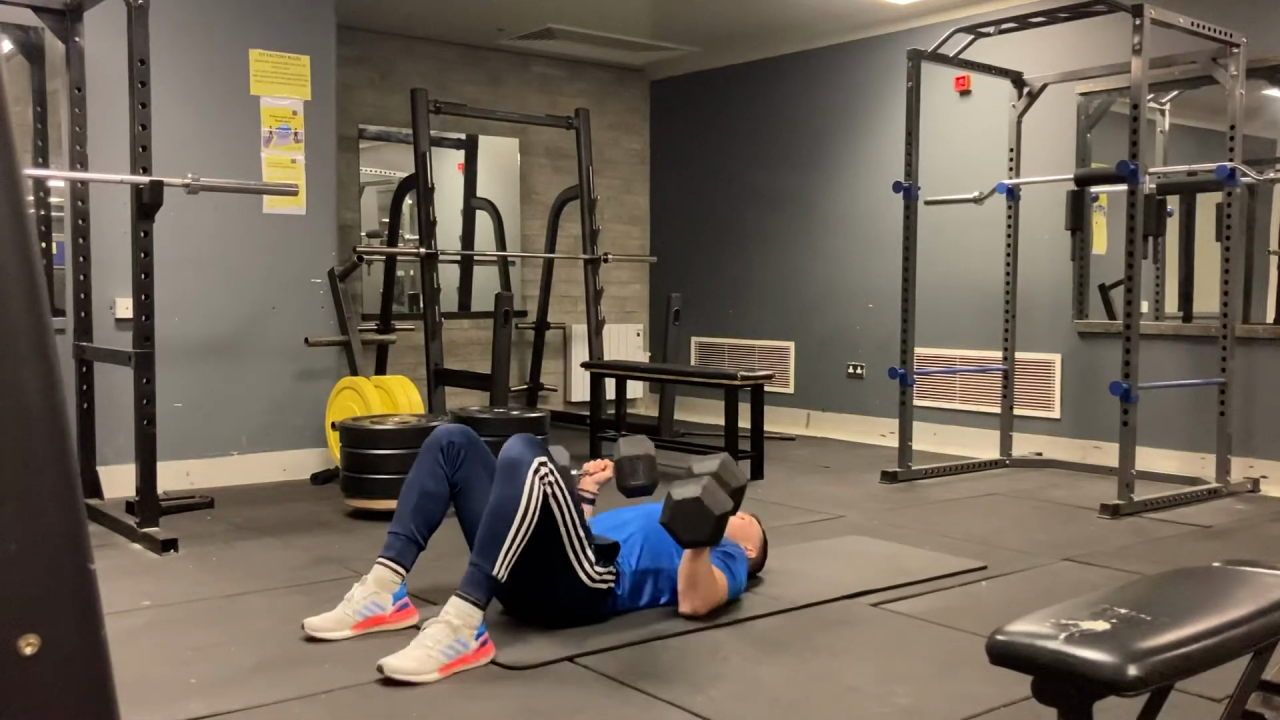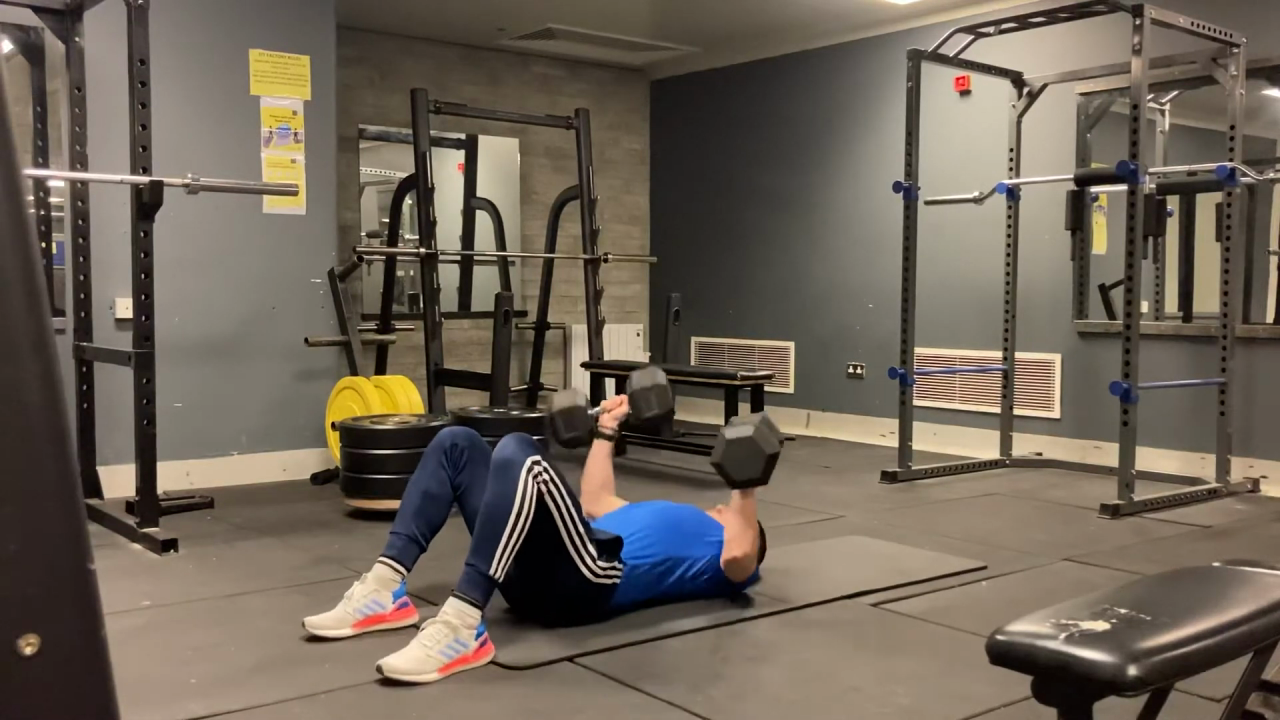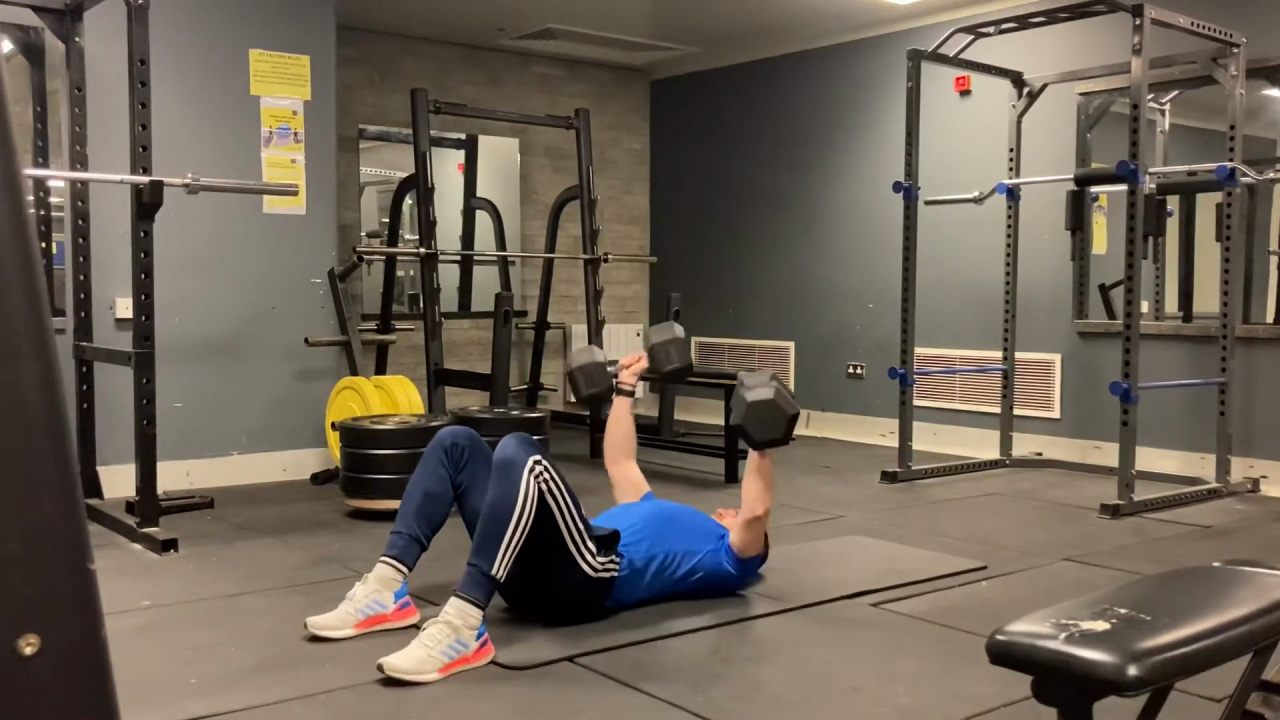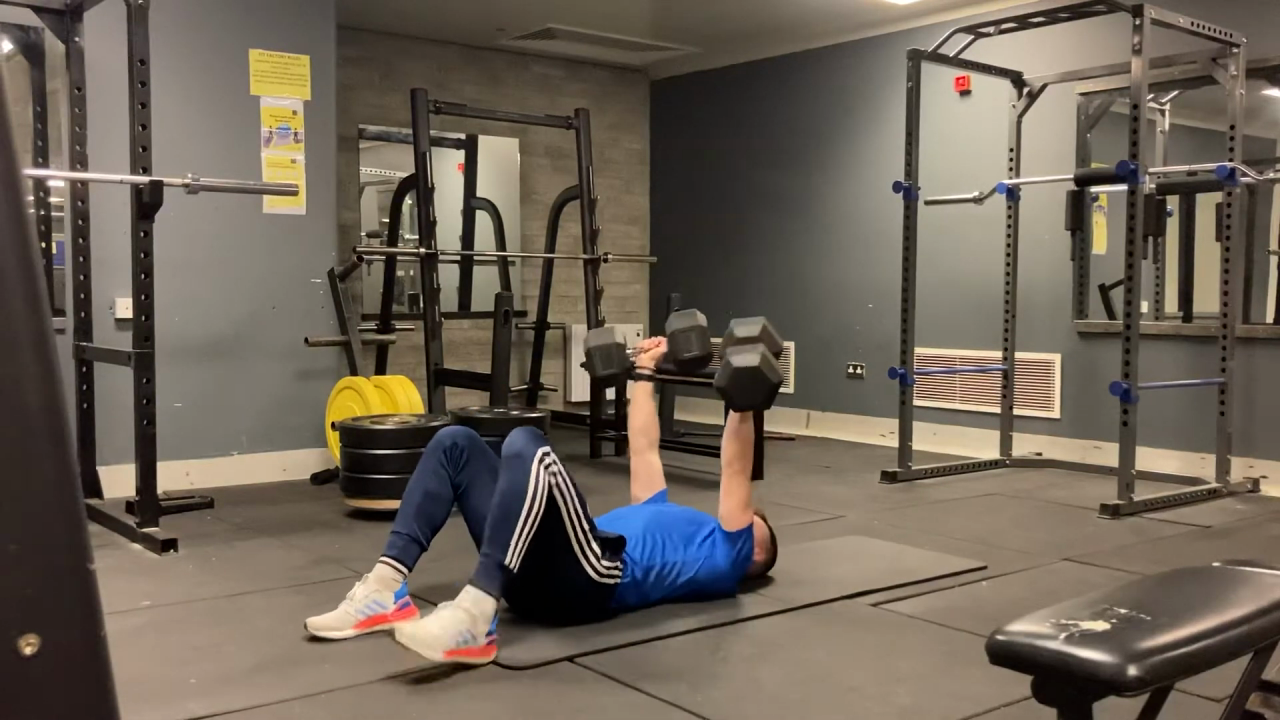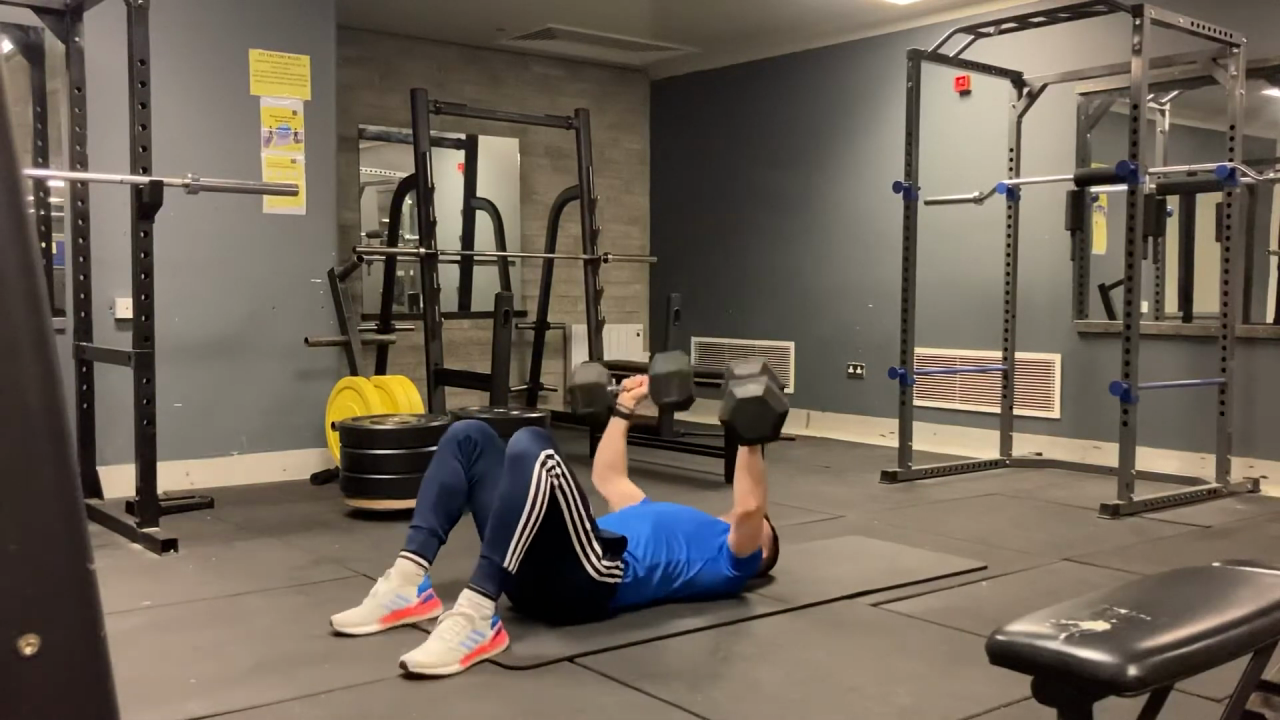
dt=0.5s
person 1, frame 1
left shoulder: (727, 559)
right shoulder: (666, 533)
left elbow: (693, 602)
right wrist: (585, 493)
left hip: (582, 585)
right hip: (528, 574)
left knee: (524, 453)
right knee: (452, 442)
left ankle: (462, 626)
right ankle: (385, 592)
person 1, frame 2
left shoulder: (731, 566)
right shoulder: (675, 526)
left elbow: (739, 554)
right elbow: (595, 503)
left wrist: (745, 481)
right wrist: (606, 431)
left hip: (587, 578)
right hip: (534, 571)
left knee: (518, 453)
right knee: (457, 443)
left ankle: (461, 627)
right ankle: (385, 590)
person 1, frame 3
left shoulder: (727, 560)
right shoulder: (665, 520)
left elbow: (755, 513)
right elbow: (620, 464)
left wrist: (760, 443)
right wrist: (625, 388)
left hip: (588, 576)
right hip: (533, 571)
left knee: (519, 453)
right knee: (456, 443)
left ankle: (463, 625)
right ankle: (387, 590)
person 1, frame 4
left shoulder: (725, 559)
right shoulder: (669, 516)
left elbow: (736, 477)
right elbow: (644, 452)
left wrist: (742, 405)
right wrist: (644, 373)
left hip: (590, 578)
right hip: (536, 572)
left knee: (527, 445)
right knee: (454, 443)
left ankle: (475, 614)
right ankle: (387, 589)
person 1, frame 5
left shoulder: (730, 561)
right shoulder: (669, 521)
left elbow: (750, 512)
right elbow: (607, 479)
right wrist: (625, 407)
left hip: (591, 578)
right hip: (537, 572)
left knee: (533, 447)
right knee: (468, 437)
left ankle: (476, 619)
right ankle: (409, 586)
